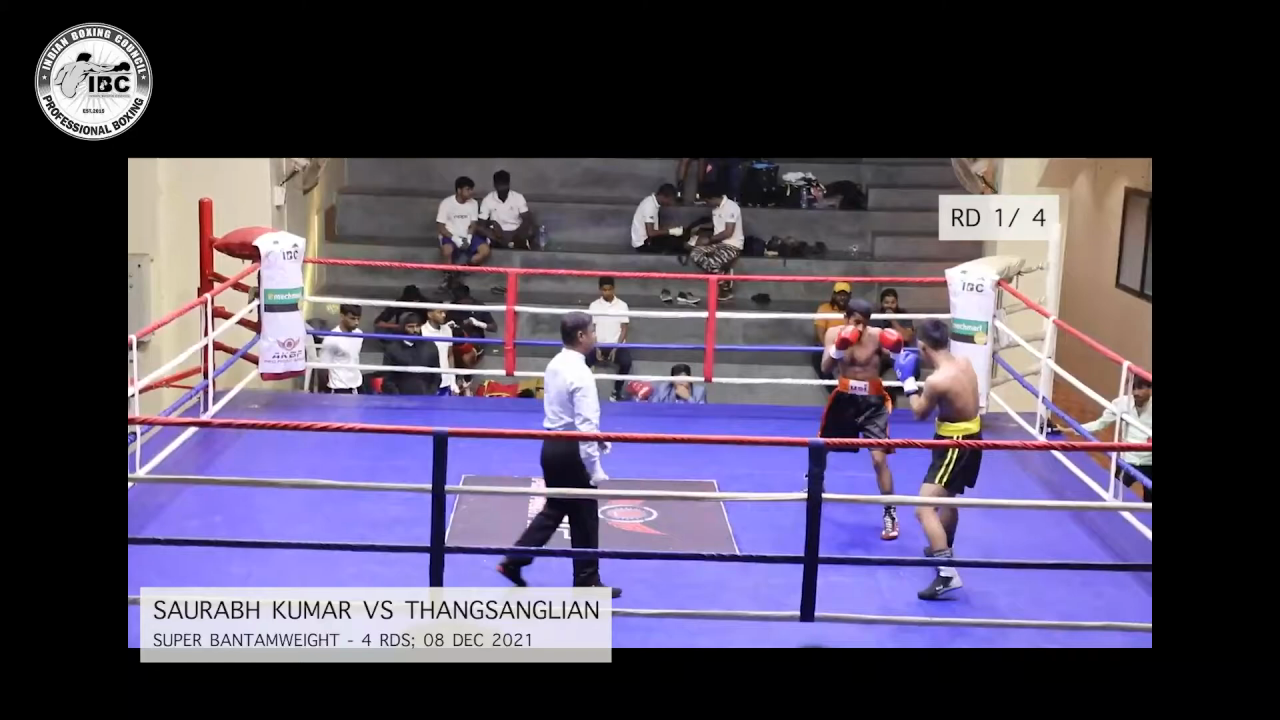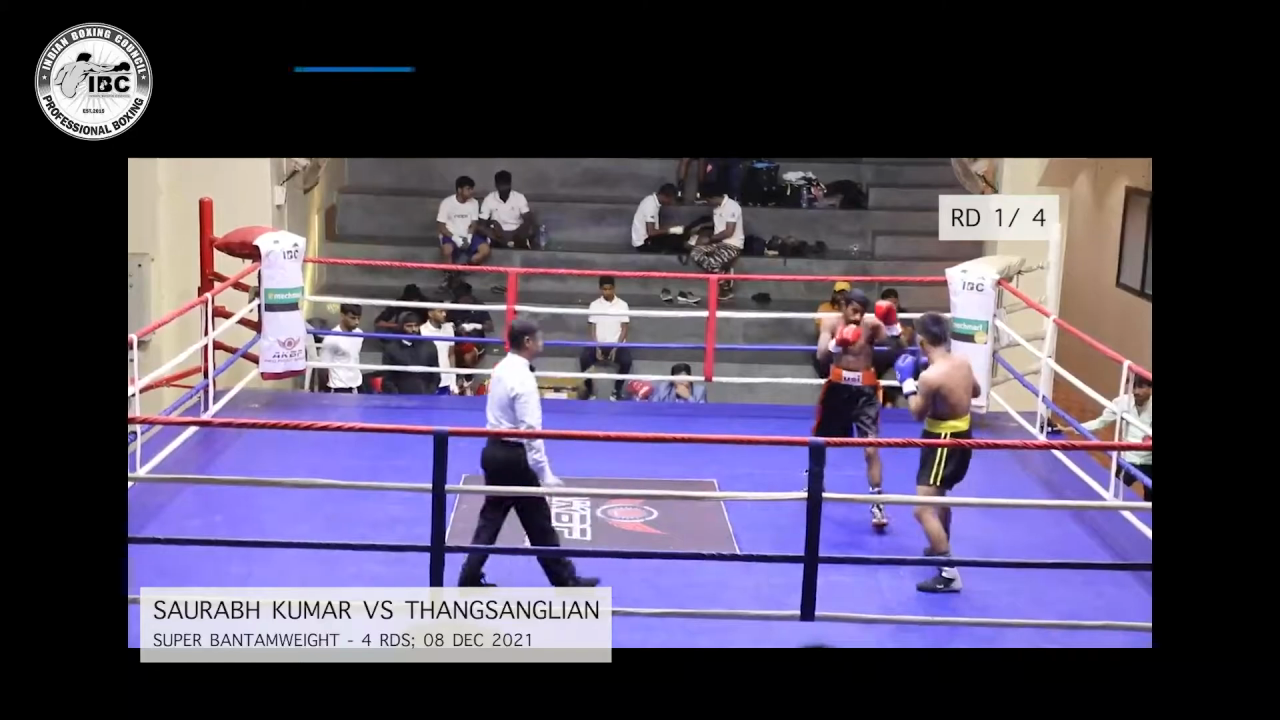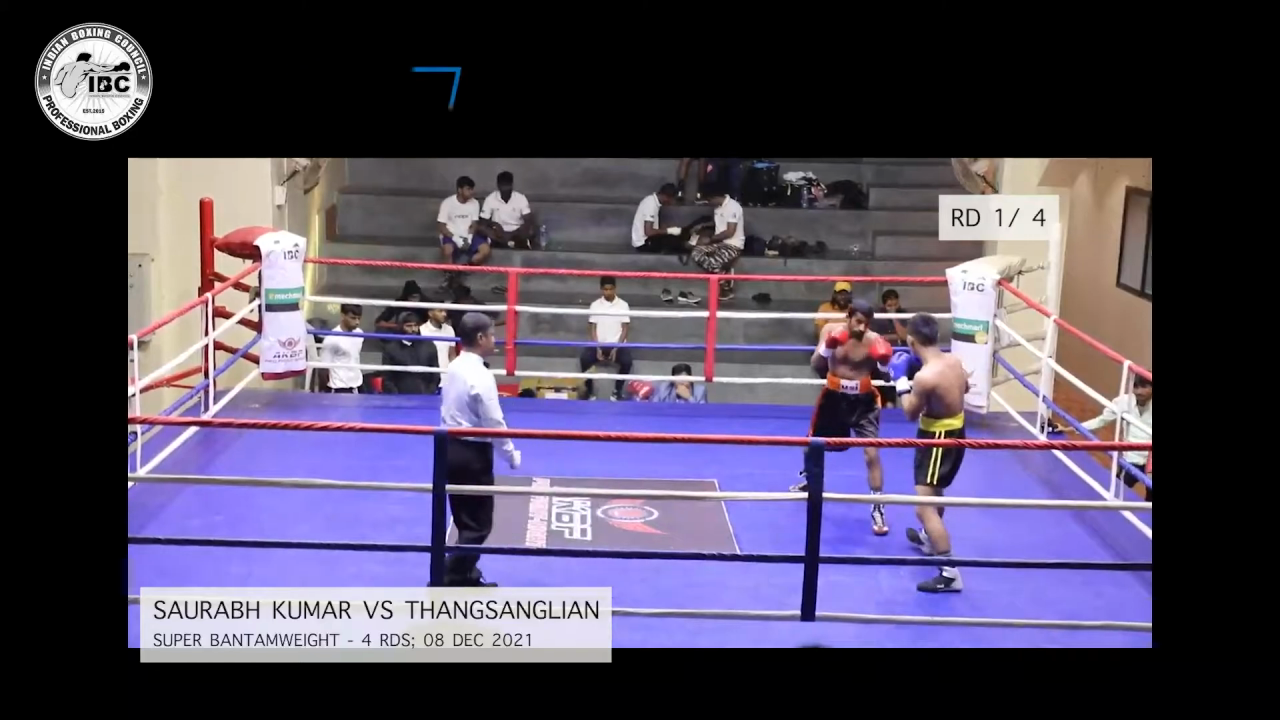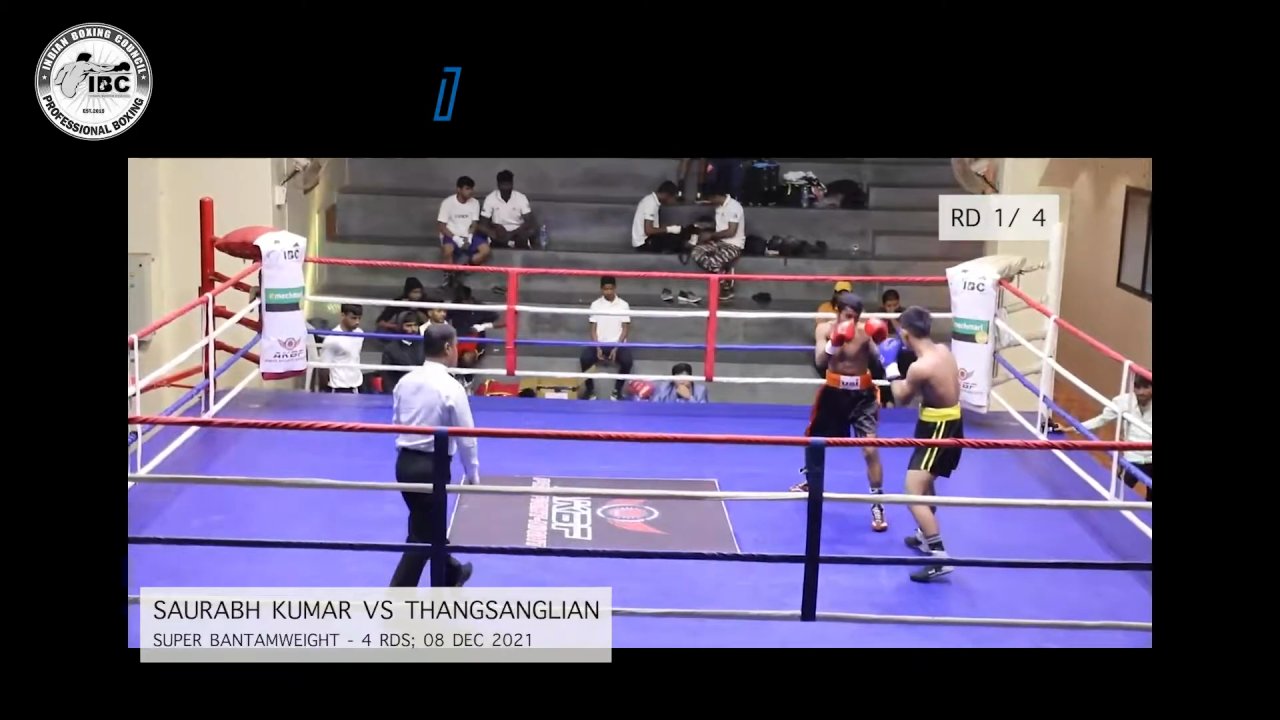
dt=0.3s
person 1, frame 1
left shoulder: (937, 381)
right shoulder: (964, 363)
left elbow: (920, 413)
left wrist: (907, 379)
left hip: (954, 445)
right hip: (970, 439)
left knee: (924, 509)
right knee: (946, 498)
left ankle: (947, 573)
right ankle: (943, 549)
person 1, frame 2
left shoulder: (929, 376)
right shoulder: (962, 362)
left elbow: (918, 414)
right elbow: (975, 391)
left wrist: (907, 381)
left hip: (943, 441)
right hip: (960, 436)
left knee: (923, 510)
right knee: (938, 498)
left ankle: (949, 574)
right ankle: (940, 547)
person 1, frame 3
left shoulder: (924, 377)
right shoulder: (953, 360)
left elbow: (911, 413)
right elbow: (964, 388)
left wrist: (900, 379)
left hip: (938, 439)
right hip: (953, 434)
left knee: (925, 508)
right knee: (932, 494)
left ankle: (950, 574)
right ankle: (928, 539)
person 1, frame 4
left shoulder: (919, 367)
right shoulder: (944, 351)
left elbow: (901, 398)
left wrist: (890, 364)
left hip: (937, 430)
right hip: (949, 425)
left knee: (913, 494)
right knee: (925, 485)
left ankle: (939, 556)
right ankle: (925, 537)
person 2, frame 1
left shoulder: (556, 365)
right shoulder: (580, 374)
right elbow: (585, 425)
left wrist: (597, 437)
right wrist: (595, 468)
left hip: (552, 446)
right hip: (570, 450)
left knee: (554, 509)
right knee: (584, 519)
left ankle: (513, 562)
right ankle: (588, 584)
person 2, frame 2
left shoulder: (500, 370)
right shoulder: (522, 378)
right elbow: (529, 429)
right wrist: (544, 473)
left hip: (494, 451)
right hip: (513, 456)
left knee: (491, 517)
right knee: (538, 520)
left ankle: (470, 577)
right ankle: (565, 580)
person 2, frame 3
left shoulder: (452, 368)
right shoulder: (480, 376)
right elbow: (494, 424)
right wrist: (512, 455)
left hip: (452, 451)
right hip: (473, 455)
left knee: (466, 521)
right knee: (476, 526)
left ankle: (466, 578)
right ankle: (447, 585)
person 2, frame 4
left shoulder: (405, 381)
right shoulder: (451, 388)
right elbow: (465, 437)
right wrist: (472, 473)
left hip: (405, 462)
right hip: (430, 467)
left knee: (431, 526)
right knee: (423, 537)
left ankle: (451, 575)
person 3, frame 1
left shoulder: (877, 336)
right shoulder: (834, 334)
right elbow: (825, 368)
left wrist: (897, 351)
right wrist: (838, 348)
left hip: (873, 400)
right hip: (844, 397)
left knee: (879, 458)
right knee: (818, 447)
left ankle: (890, 514)
right ankle: (816, 487)
person 3, frame 2
left shoulder: (872, 324)
right shoulder: (831, 324)
right elbow: (821, 356)
left wrist: (891, 324)
right wrist: (837, 344)
left hip: (865, 391)
right hip: (837, 388)
left knee: (871, 450)
right knee: (818, 440)
left ankle: (877, 504)
person 3, frame 3
left shoulder: (873, 339)
right shoulder: (830, 331)
right elbow: (815, 365)
left wrist: (885, 362)
right wrist: (826, 346)
left hip: (863, 398)
right hip: (834, 395)
left knee: (871, 454)
left ankle: (877, 510)
right ankle: (811, 484)
person 3, frame 4
left shoulder: (866, 332)
right shoulder: (825, 329)
right elbow: (820, 363)
right wrist: (834, 342)
left hip: (862, 394)
right hip: (834, 392)
left knee: (870, 450)
right knee: (813, 441)
left ankle: (877, 505)
right ankle: (812, 483)
